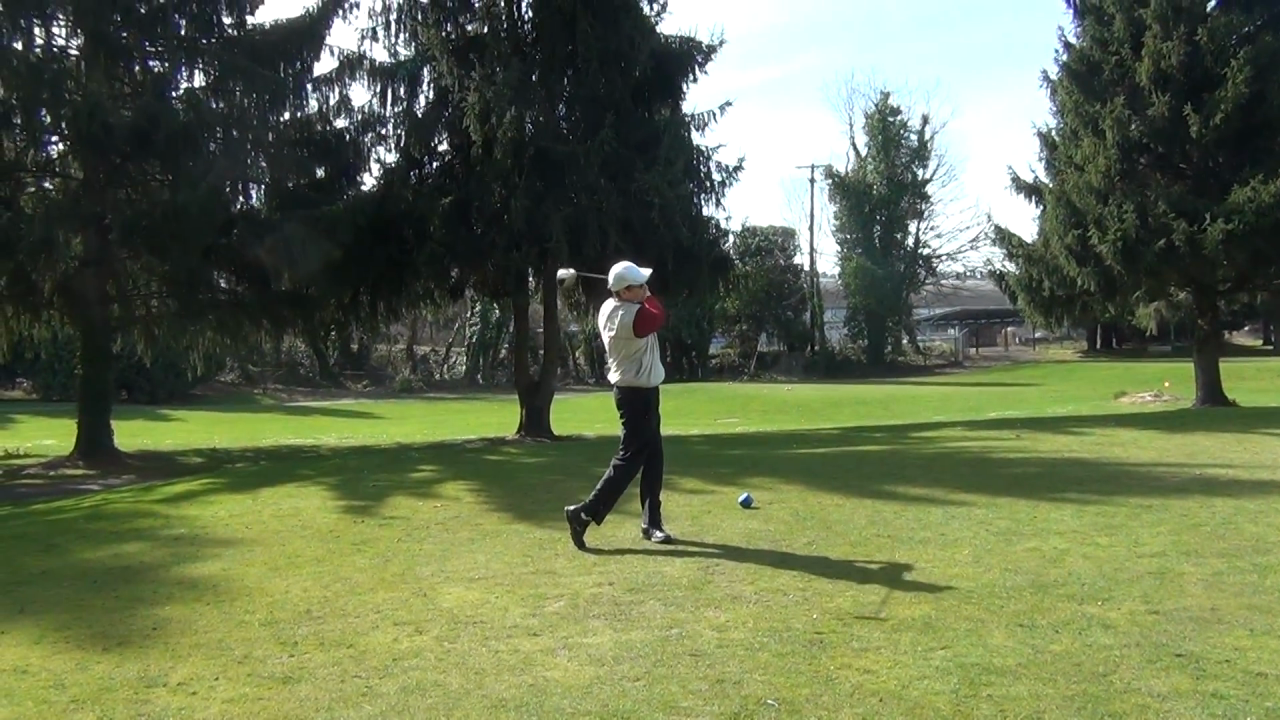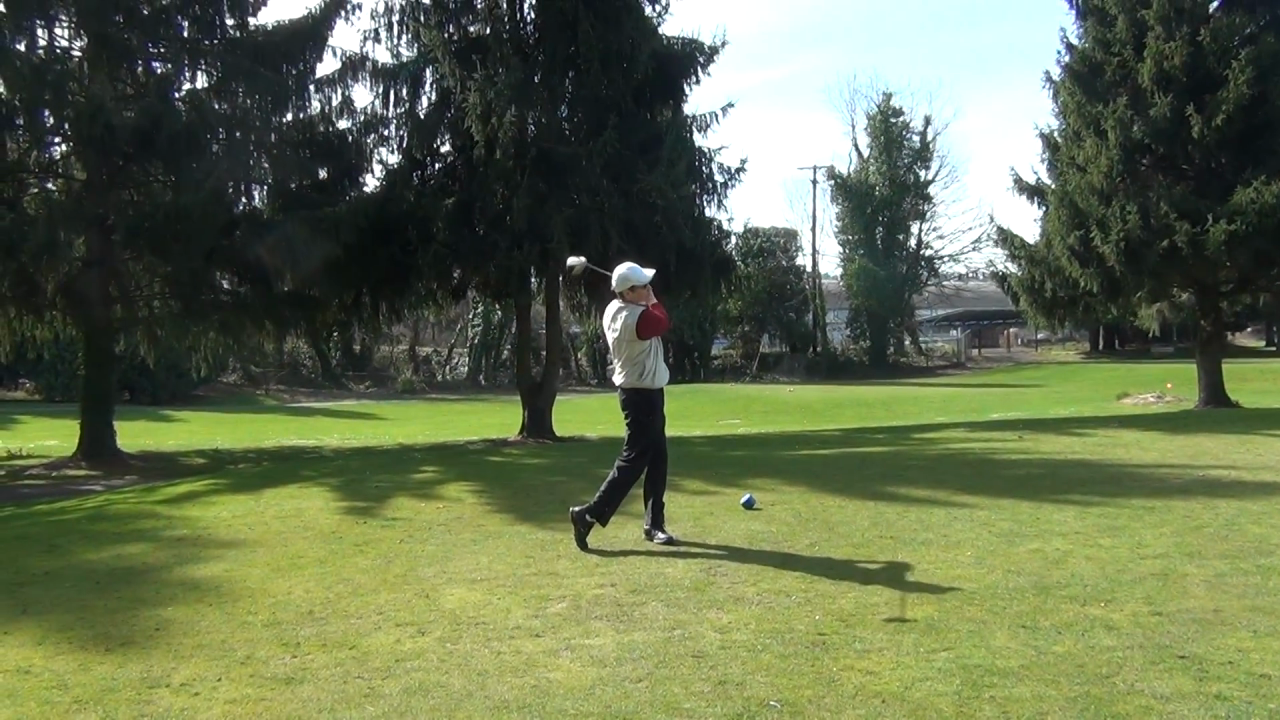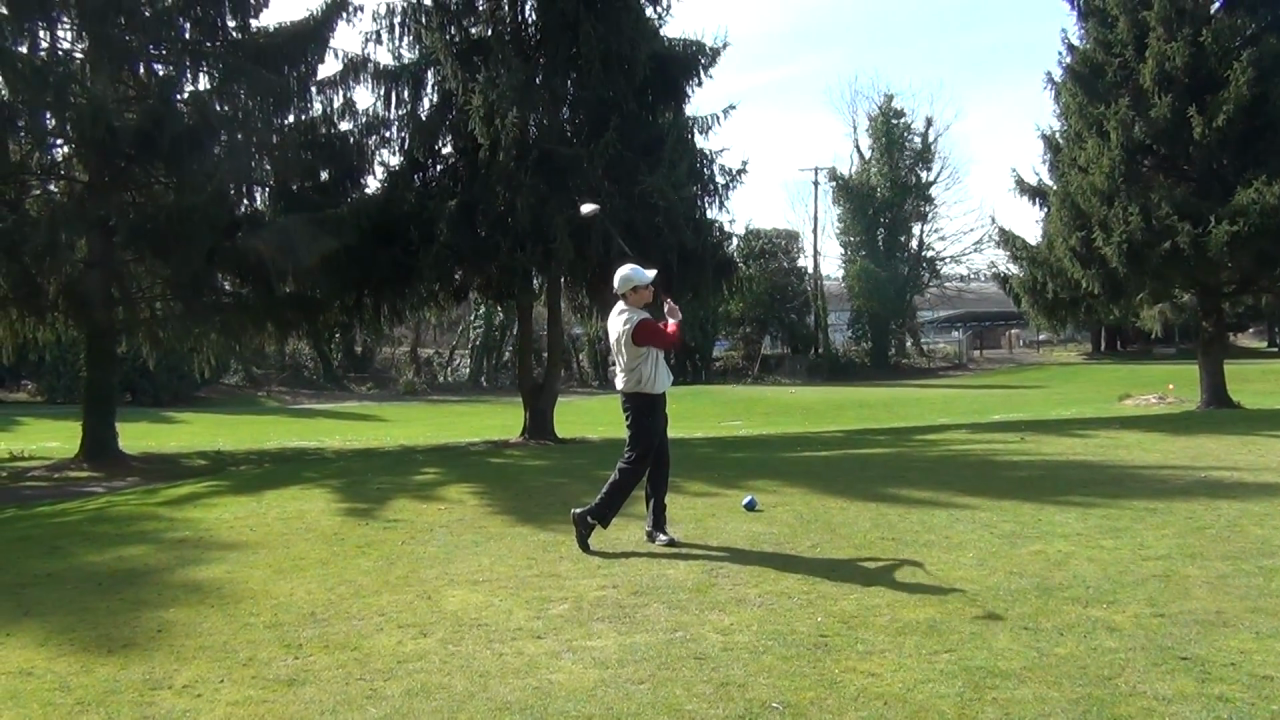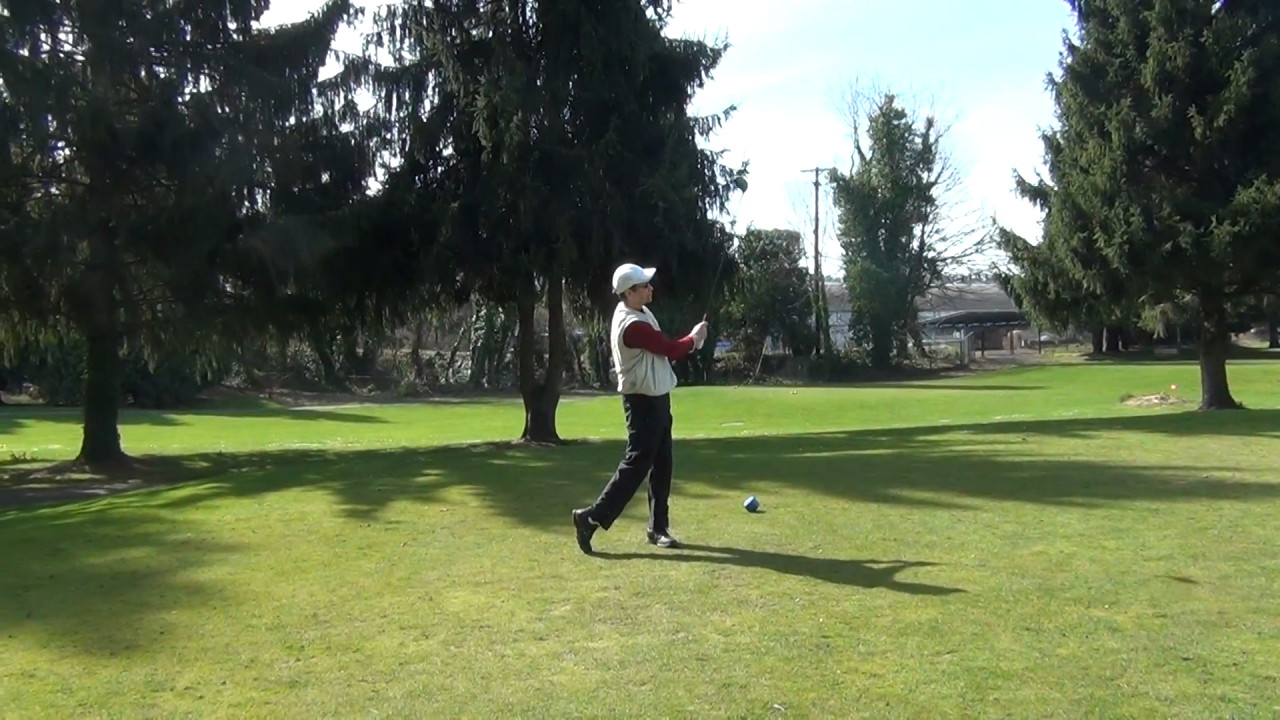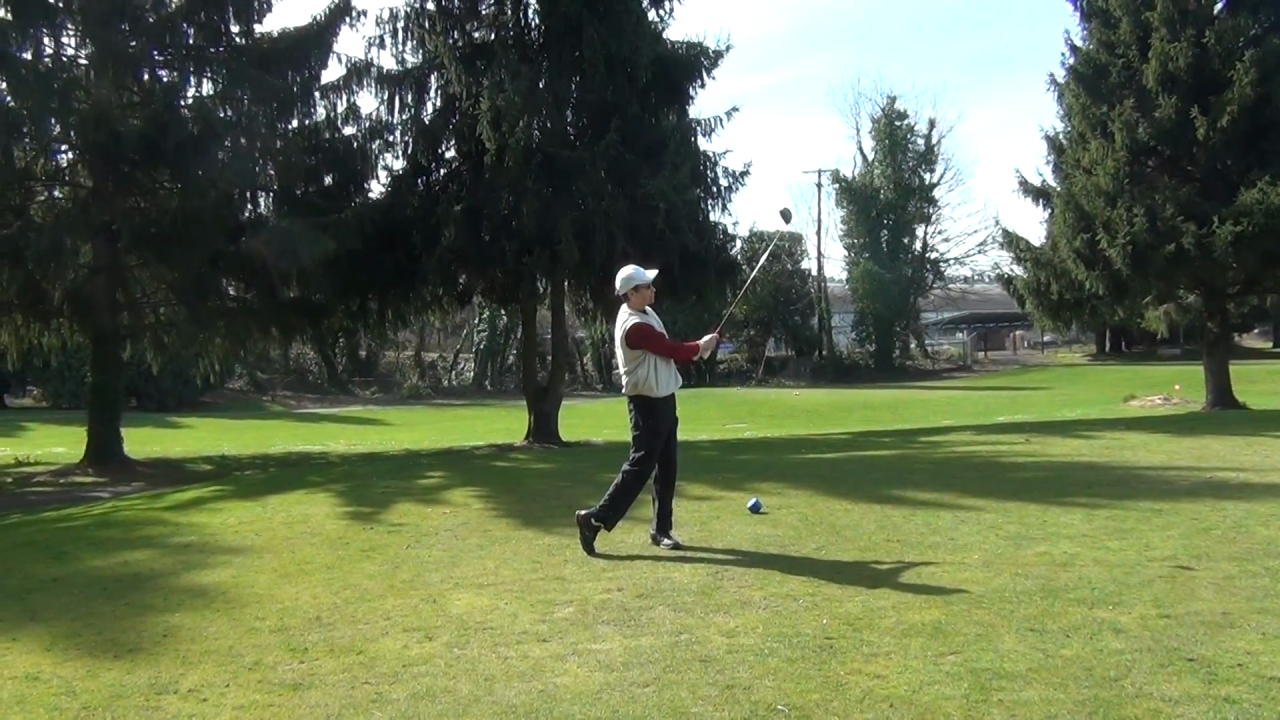
dt=0.3s
person 1, frame 1
left shoulder: (609, 309)
right shoulder: (635, 316)
right elbow: (659, 317)
left wrist: (642, 296)
right wrist: (646, 296)
left hip: (633, 389)
right hip: (637, 393)
left knee: (652, 457)
right knee: (629, 459)
left ankle: (651, 522)
right ankle: (584, 513)
person 1, frame 2
left shoulder: (614, 310)
right shoulder: (639, 318)
left elbow: (653, 321)
right elbow: (663, 322)
left wrist: (646, 303)
right wrist: (652, 302)
left hip: (638, 391)
right hip: (642, 395)
left knee: (657, 459)
right knee: (633, 460)
left ankle: (654, 523)
right ankle: (588, 514)
person 1, frame 3
left shoulder: (623, 312)
right shoulder: (637, 323)
left elbow: (657, 339)
right elbow: (669, 340)
left wrist: (668, 320)
right wrist: (673, 320)
left hip: (648, 396)
right hip: (642, 399)
left knee: (659, 462)
right knee: (635, 463)
left ankle: (656, 525)
right ankle: (590, 516)
person 1, frame 4
left shoulder: (639, 312)
right shoulder: (633, 325)
left elbow: (662, 346)
right elbow: (669, 349)
left wrist: (689, 340)
right wrist: (694, 338)
left hip: (656, 398)
right hip: (643, 401)
left knee: (662, 464)
right knee: (636, 465)
left ankle: (657, 527)
right ankle: (591, 517)
person 1, frame 5
left shoulder: (645, 313)
right shoulder: (635, 327)
left elbow: (666, 349)
right elbow: (671, 350)
left wrist: (696, 349)
right wrist: (701, 346)
left hip: (662, 398)
right hip: (647, 403)
left knee: (667, 466)
right knee: (640, 466)
left ankle: (661, 528)
right ankle: (595, 518)
